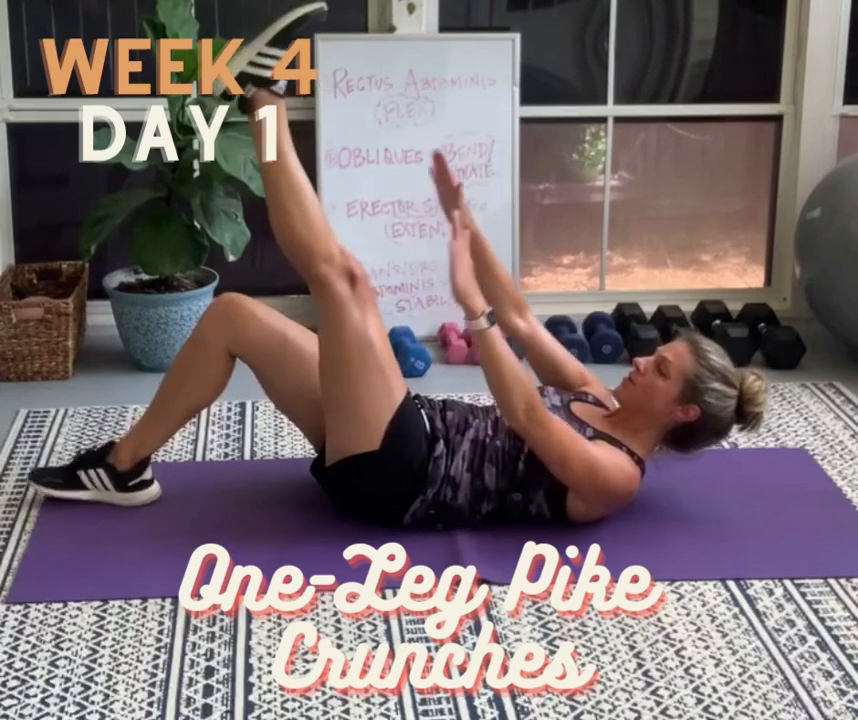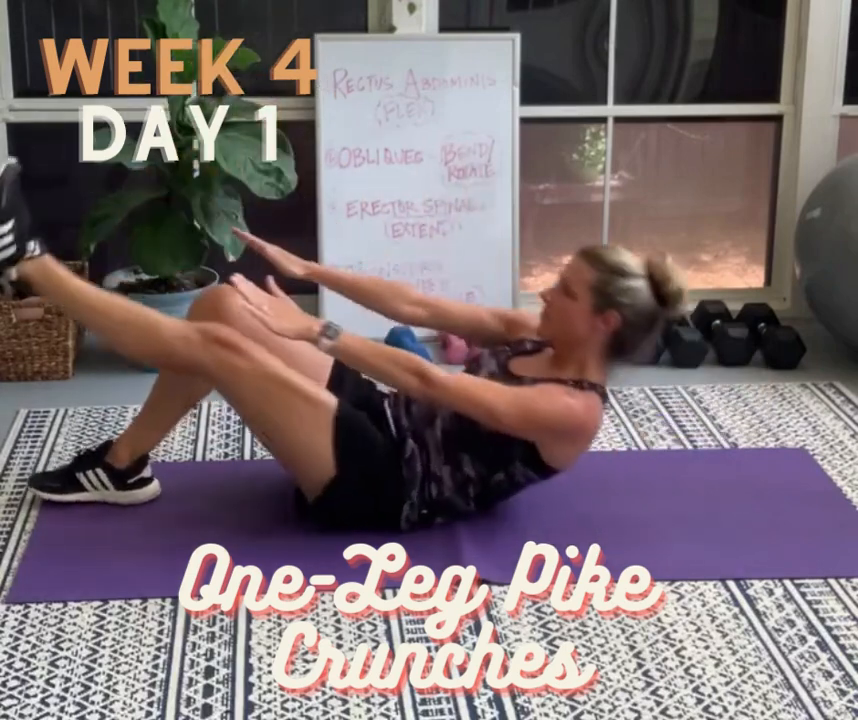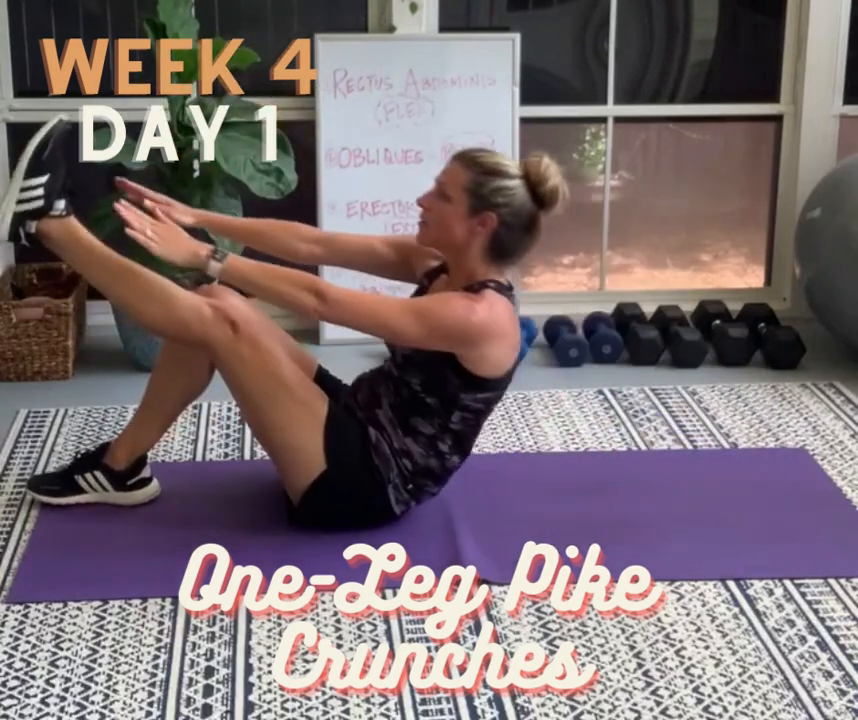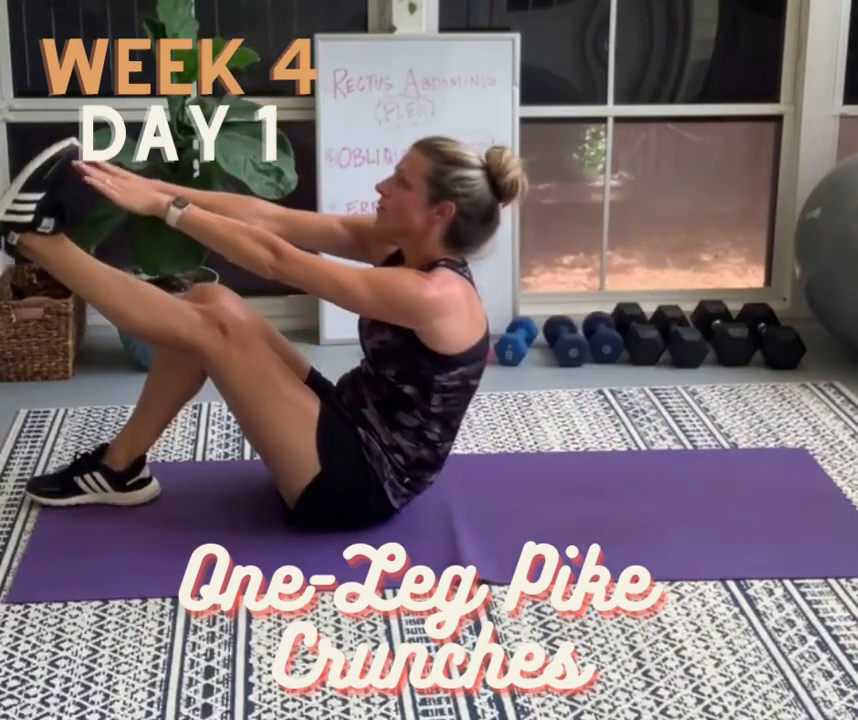
dt=0.5s
person 1, frame 1
left shoulder: (616, 475)
right shoulder: (602, 406)
left elbow: (527, 419)
right elbow: (522, 322)
left wrist: (473, 312)
right wrist: (465, 222)
left hip: (395, 478)
right hip: (418, 437)
left knee: (342, 277)
right knee: (233, 315)
left ankle: (270, 107)
right ankle: (123, 467)
person 1, frame 2
left shoulder: (575, 415)
right shoulder: (540, 336)
left elbow: (434, 384)
right elbow: (422, 309)
left wrist: (310, 331)
right wrist: (308, 271)
left hip: (379, 484)
right hip: (385, 424)
left knee: (212, 343)
right knee: (224, 305)
right ankle: (123, 467)
person 1, frame 3
left shoulder: (480, 317)
right shoulder: (440, 264)
left elbow: (323, 301)
right elbow: (316, 244)
left wrist: (206, 259)
right wrist: (200, 218)
left hip: (364, 483)
right hip: (356, 426)
left knee: (219, 322)
right knee: (212, 304)
left ankle: (53, 223)
right ankle: (122, 468)
person 1, frame 4
left shoulder: (432, 295)
right shoulder: (403, 246)
left elbow: (276, 259)
right elbow: (273, 219)
left wrist: (161, 208)
right wrist: (155, 188)
left hip: (361, 483)
right hip: (347, 429)
left knee: (212, 327)
right knee: (209, 301)
right ankle: (120, 469)
